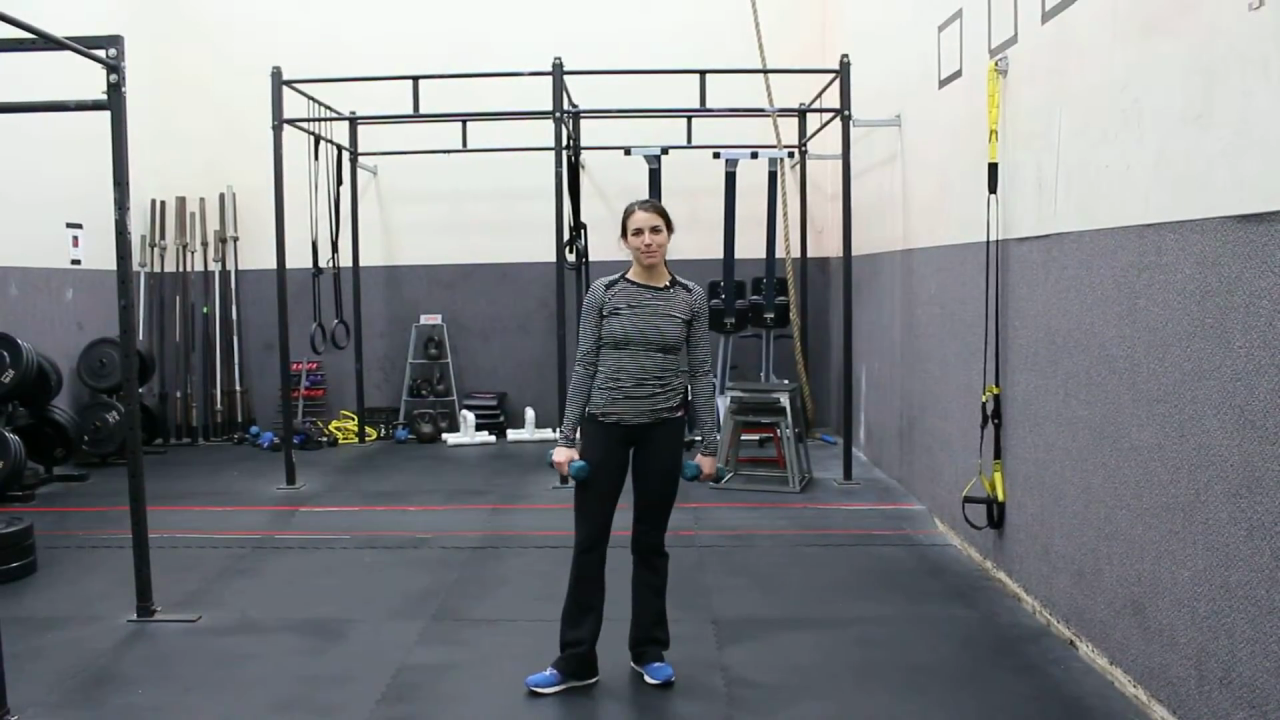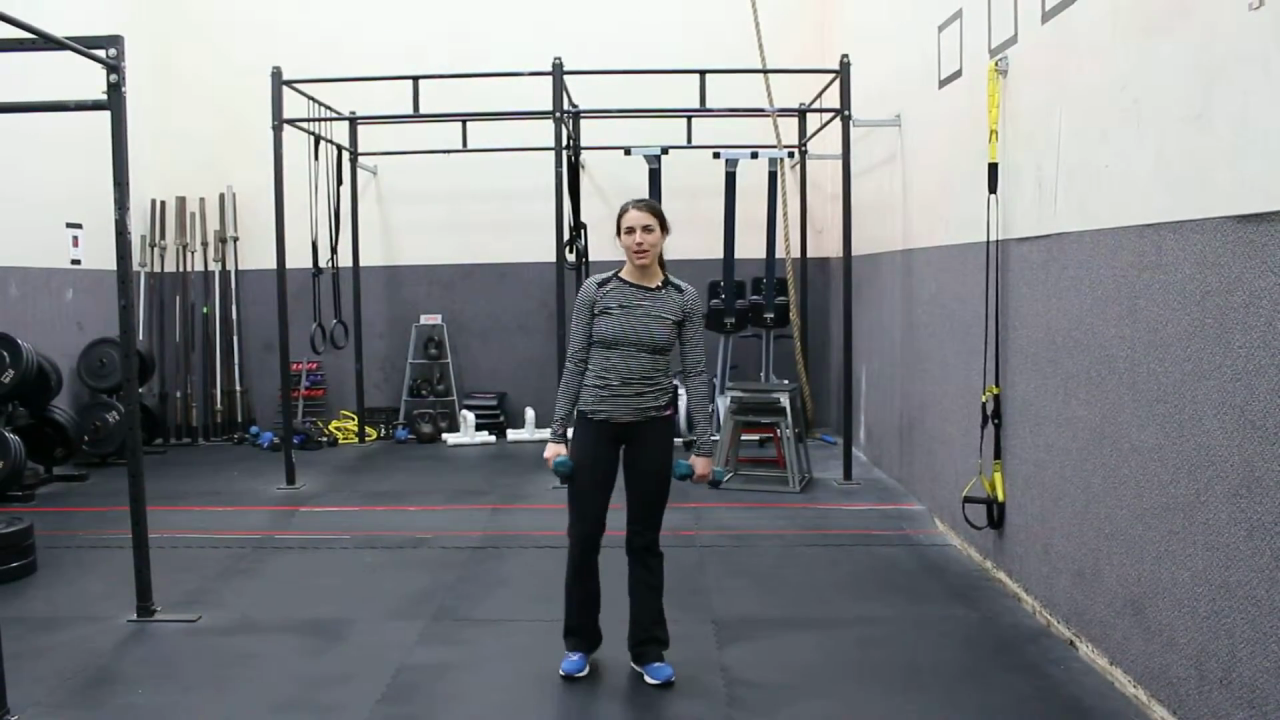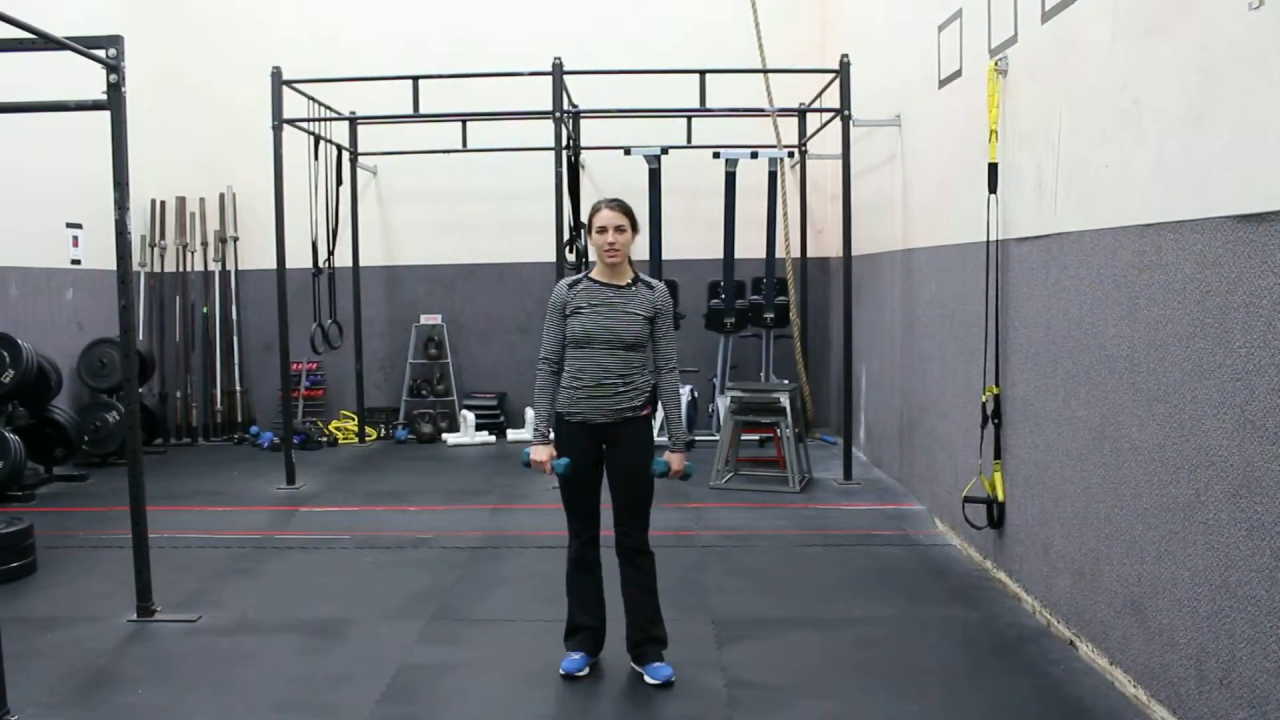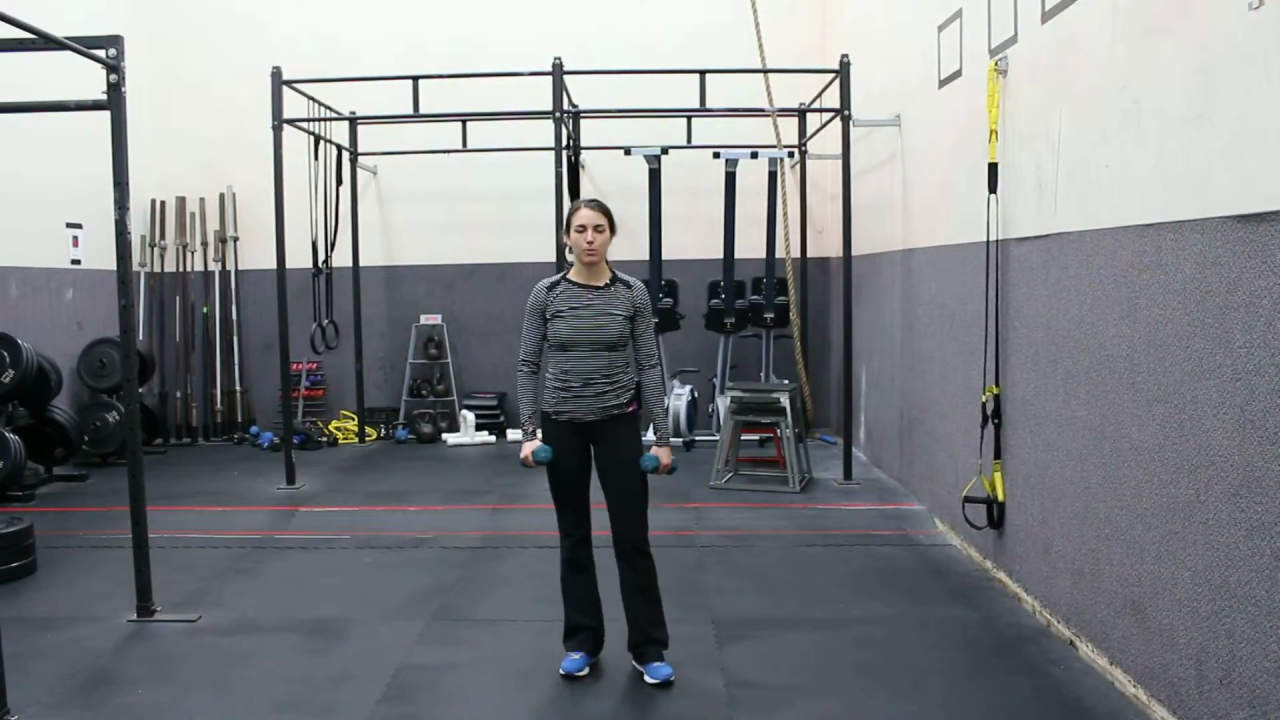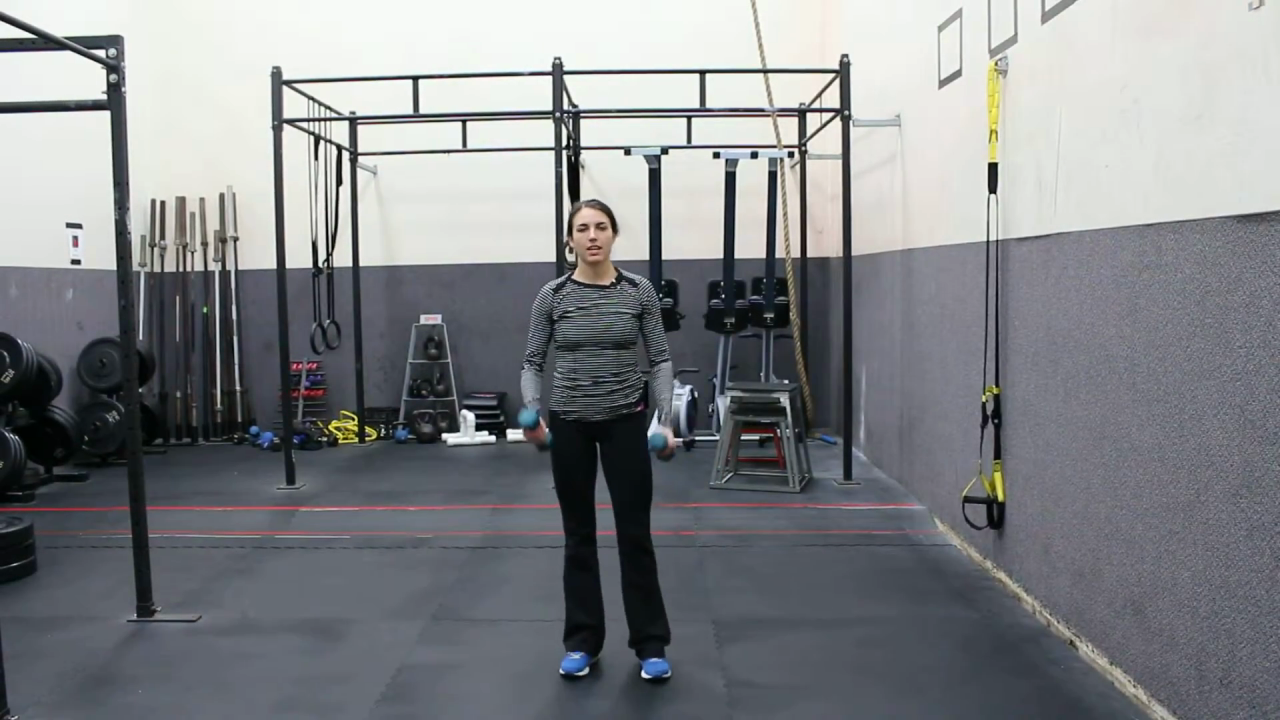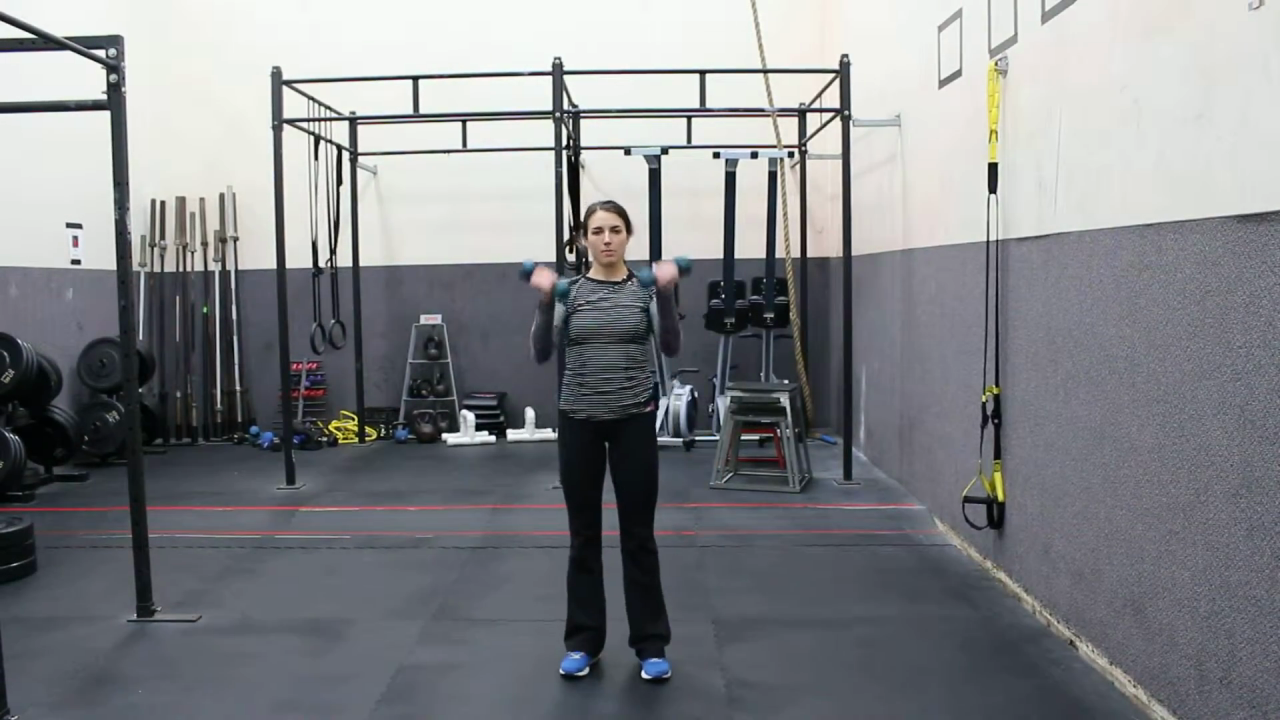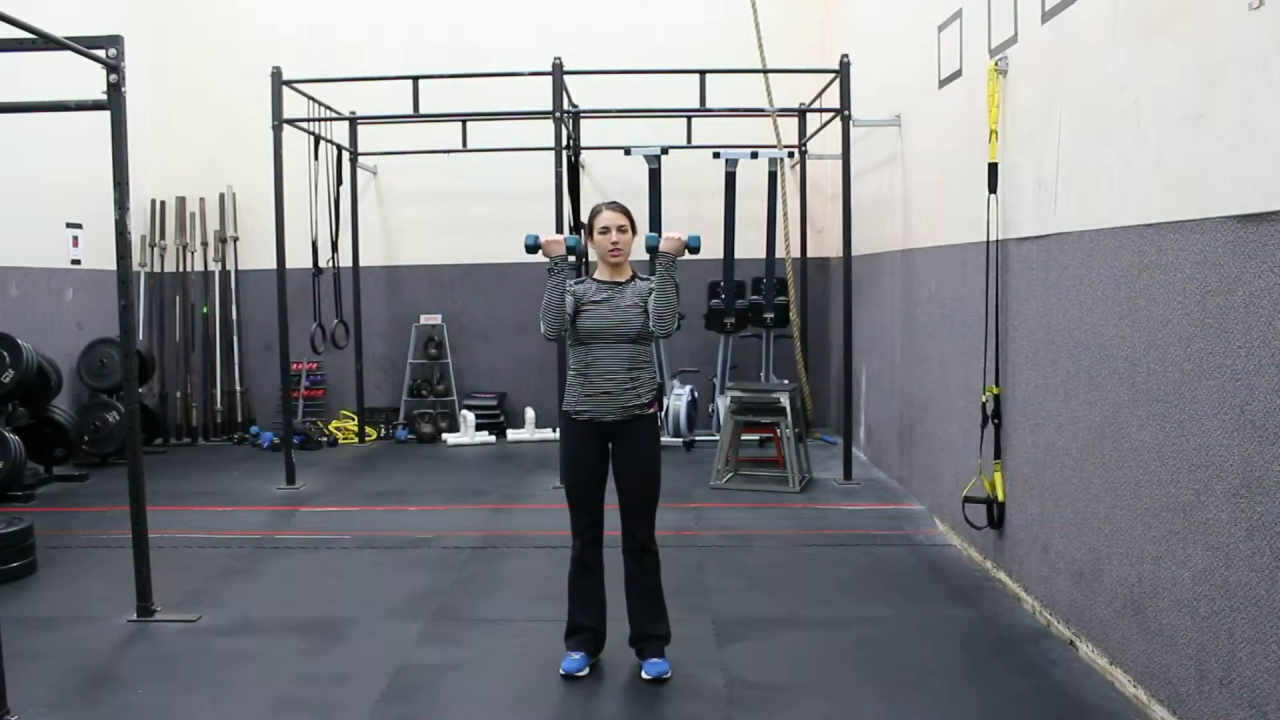
dt=0.4s
person 1, frame 1
left shoulder: (691, 297)
right shoulder: (603, 292)
left elbow: (701, 373)
right elbow: (584, 366)
left wrist: (709, 444)
right wrist: (566, 436)
left hip: (662, 429)
right hip: (606, 425)
left knee: (650, 542)
right knee: (589, 541)
left ankle: (649, 652)
right ankle: (576, 660)
person 1, frame 2
left shoulder: (684, 298)
right shoulder: (594, 290)
left elbow: (696, 374)
right elbow: (575, 363)
left wrist: (703, 447)
right wrist: (556, 433)
left hip: (652, 427)
right hip: (595, 423)
left knee: (644, 541)
right knee: (583, 537)
left ankle: (648, 650)
right ankle: (580, 642)
person 1, frame 3
left shoulder: (655, 295)
right shoulder: (566, 292)
left elbow: (667, 370)
right elbow: (548, 365)
left wrist: (677, 442)
right wrist: (541, 435)
left hip: (631, 426)
right hip: (575, 426)
left knee: (633, 539)
right knee: (582, 537)
left ankle: (647, 649)
right ankle: (582, 643)
person 1, frame 4
left shoulder: (633, 293)
right shoulder: (545, 293)
left elbow: (649, 366)
right elbow: (527, 366)
left wrist: (662, 436)
right wrist: (528, 431)
left hip: (618, 422)
right hip: (562, 425)
left knee: (632, 536)
right knee: (574, 536)
left ankle: (649, 648)
right ankle: (581, 642)
person 1, frame 5
left shoulder: (640, 291)
right shoulder: (552, 295)
left elbow: (661, 358)
right elbow: (532, 362)
left wrist: (665, 418)
right wrist: (532, 411)
left hip: (625, 421)
right hip: (569, 424)
left knee: (635, 534)
right knee: (578, 535)
left ankle: (650, 644)
right ankle: (581, 642)
person 1, frame 6
left shoulder: (646, 288)
right shoulder: (568, 291)
left elbow: (670, 347)
right elbow: (541, 353)
left wrist: (668, 292)
right wrist: (543, 300)
left hip: (634, 420)
right hip: (579, 421)
left knee: (638, 534)
right knee: (584, 534)
left ankle: (650, 644)
right ankle: (582, 642)
person 1, frame 7
left shoulder: (648, 287)
right shoulder: (573, 288)
left elbow: (664, 328)
right elbow: (552, 330)
left wrist: (667, 263)
right wrist: (557, 267)
left hip: (636, 421)
right hip: (581, 421)
left knee: (640, 536)
right knee: (585, 535)
left ankle: (651, 644)
right ankle: (582, 642)
